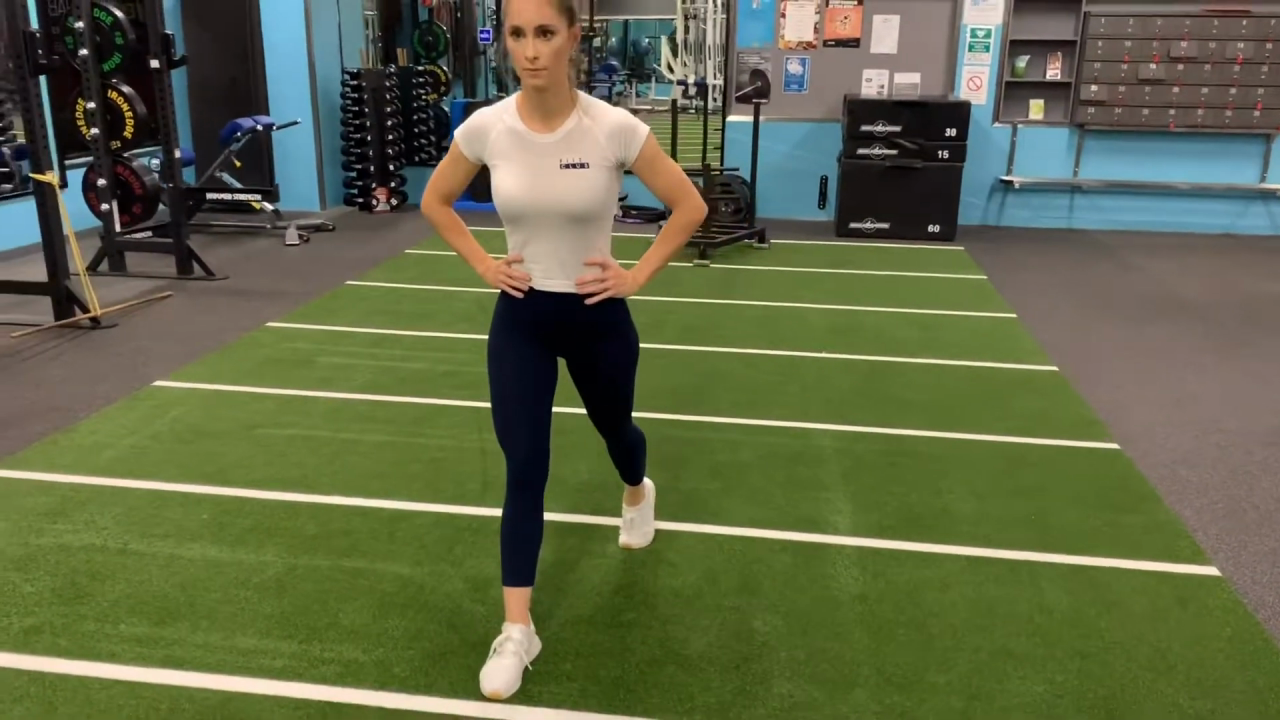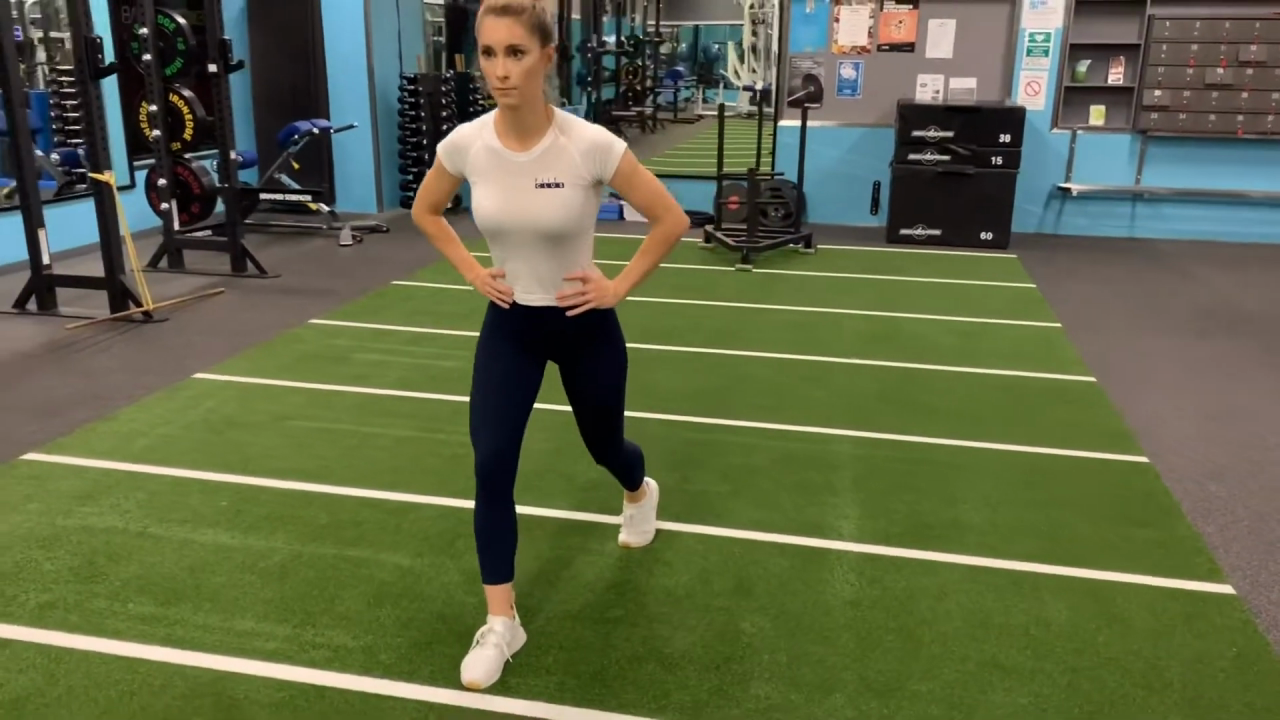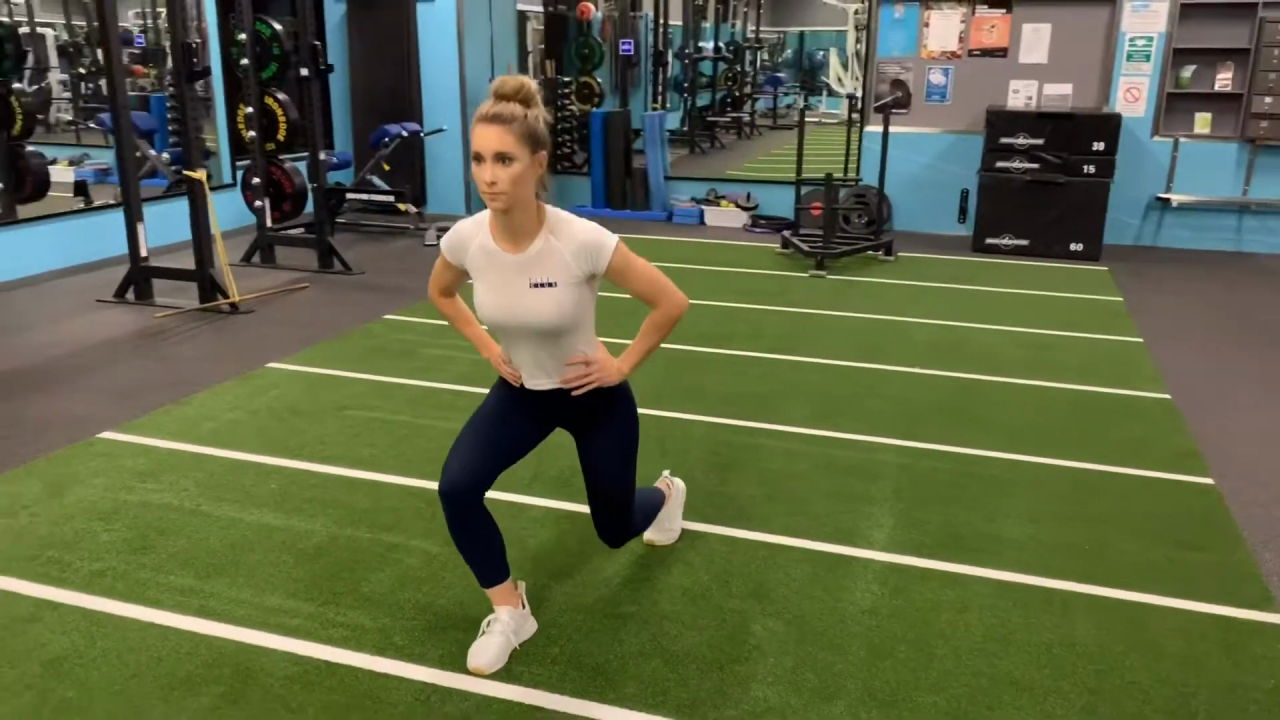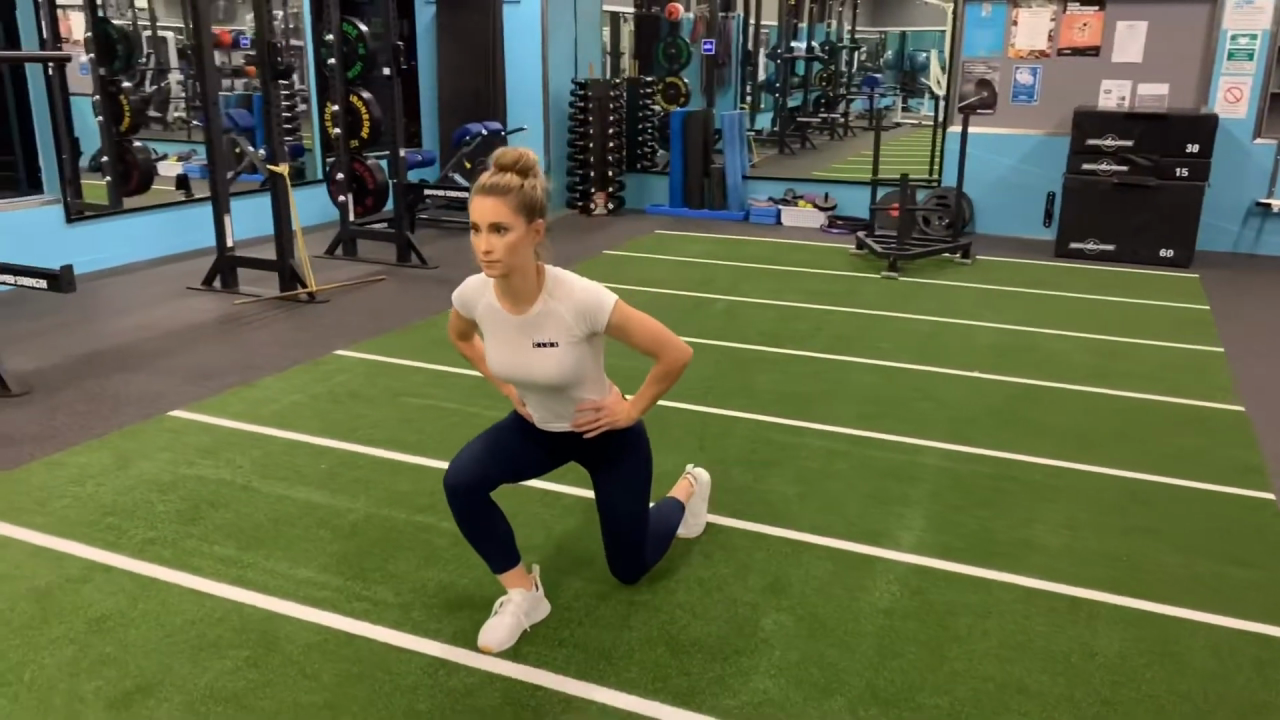
dt=0.5s
person 1, frame 1
left shoulder: (614, 127)
right shoulder: (485, 126)
left elbow: (690, 206)
right elbow: (435, 202)
left wrist: (638, 274)
right wrist: (483, 265)
left hip: (597, 316)
right hip: (520, 319)
left knee: (614, 427)
right knee: (524, 470)
left ankle: (638, 493)
right ankle: (516, 630)
person 1, frame 2
left shoulder: (589, 143)
right shoulder: (465, 143)
left elbow: (671, 219)
right elbow: (425, 210)
left wrist: (619, 287)
right wrist: (471, 272)
left hip: (583, 326)
right hip: (509, 328)
left knee: (603, 444)
right knee: (492, 468)
left ankle: (640, 491)
right ankle: (500, 623)
person 1, frame 3
left shoulder: (580, 240)
right shoulder: (464, 238)
left elbow: (671, 302)
right elbow: (440, 294)
left wrist: (622, 365)
right wrist: (486, 346)
left hip: (592, 397)
right hip: (520, 392)
left knee: (615, 529)
right knee: (456, 489)
left ankle: (665, 491)
right ankle: (509, 610)
person 1, frame 4
left shoulder: (581, 299)
right shoulder: (472, 294)
left elbow: (676, 354)
right elbow: (460, 336)
left wrist: (632, 410)
right wrist: (504, 385)
left hip: (604, 435)
right hip: (535, 428)
left knee: (630, 568)
right knee: (461, 482)
left ankle: (688, 487)
right ankle: (521, 593)
